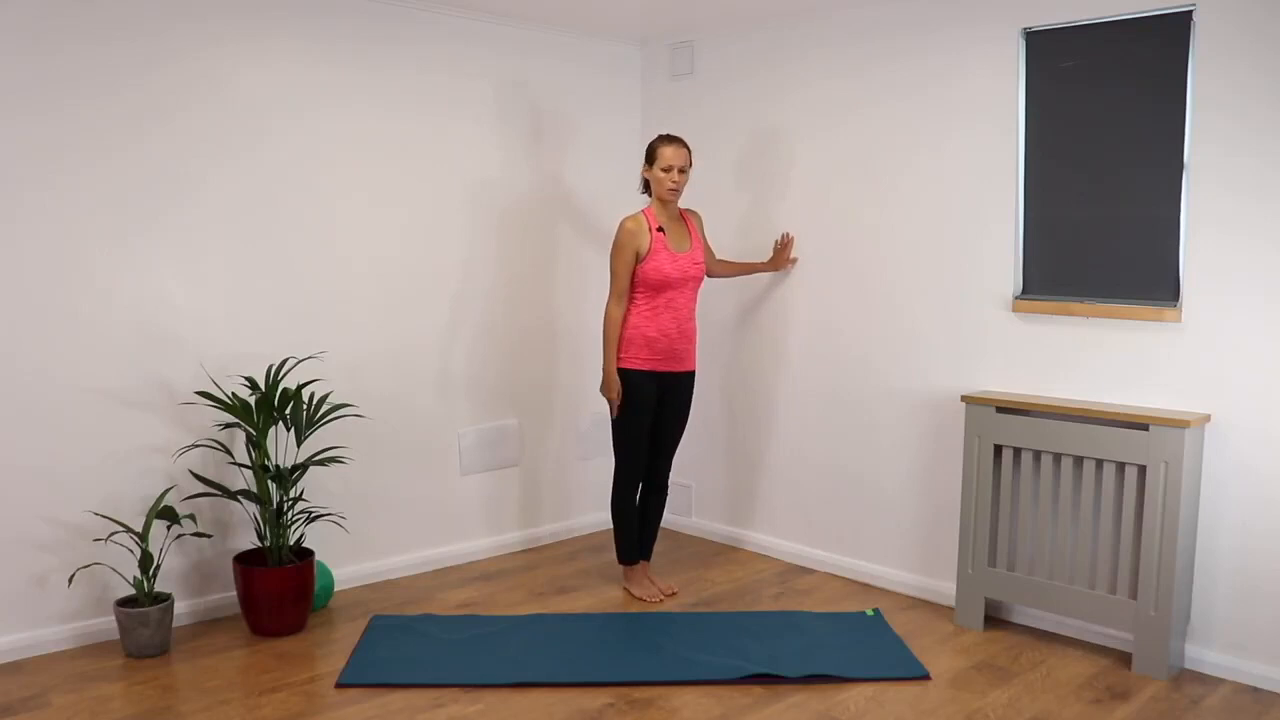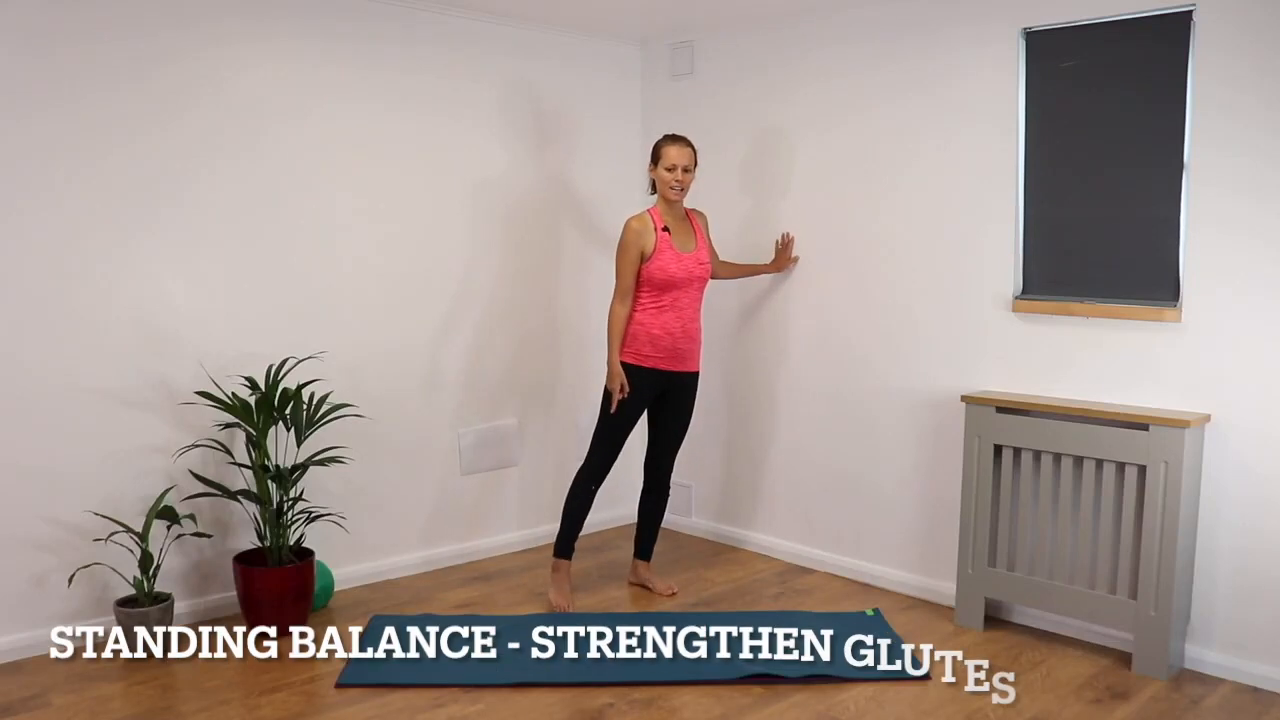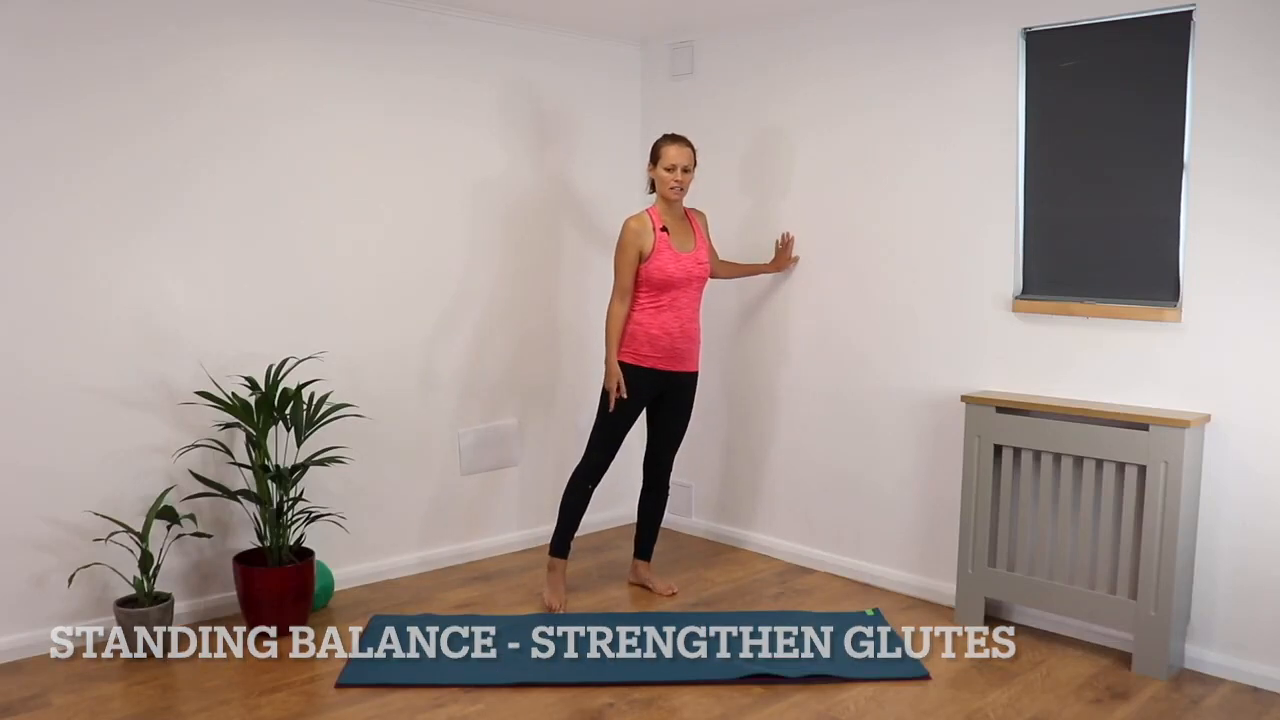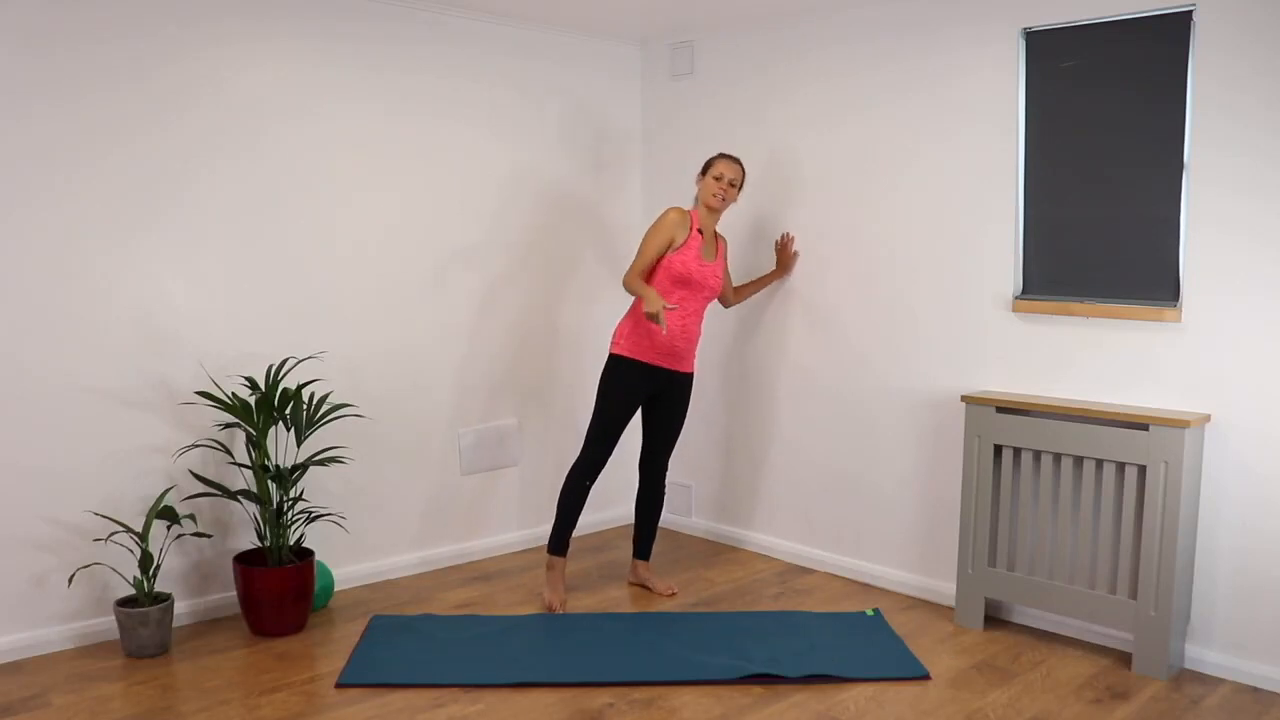
dt=0.7s
person 1, frame 1
left shoulder: (693, 222)
right shoulder: (633, 229)
left elbow: (711, 266)
right elbow: (617, 303)
left wrist: (767, 266)
right wrist: (609, 370)
left hip: (680, 368)
right hip: (637, 367)
left knee: (659, 471)
right knee: (630, 469)
left ankle: (644, 564)
right ankle: (630, 569)
person 1, frame 2
left shoulder: (698, 221)
right shoulder: (638, 228)
left elbow: (713, 268)
right elbow: (622, 300)
left wrist: (770, 267)
right wrist: (613, 365)
left hip: (684, 368)
right hip: (639, 364)
left knee: (660, 470)
right knee: (599, 463)
left ankle: (641, 565)
right ankle: (561, 566)
person 1, frame 3
left shoulder: (698, 221)
right shoulder: (637, 228)
left elbow: (713, 268)
right elbow: (620, 300)
left wrist: (770, 267)
right wrist: (612, 364)
left hip: (682, 368)
right hip: (637, 364)
left knee: (659, 469)
right knee: (596, 462)
left ankle: (641, 565)
right ankle: (556, 566)
person 1, frame 4
left shoulder: (720, 244)
right shoulder: (674, 220)
left elbow: (727, 297)
right elbow: (631, 277)
left wrist: (776, 274)
right wrist: (649, 294)
left hip: (678, 369)
right hip: (634, 357)
left knee: (655, 468)
right knee: (593, 457)
left ankle: (640, 565)
right ankle: (555, 564)
